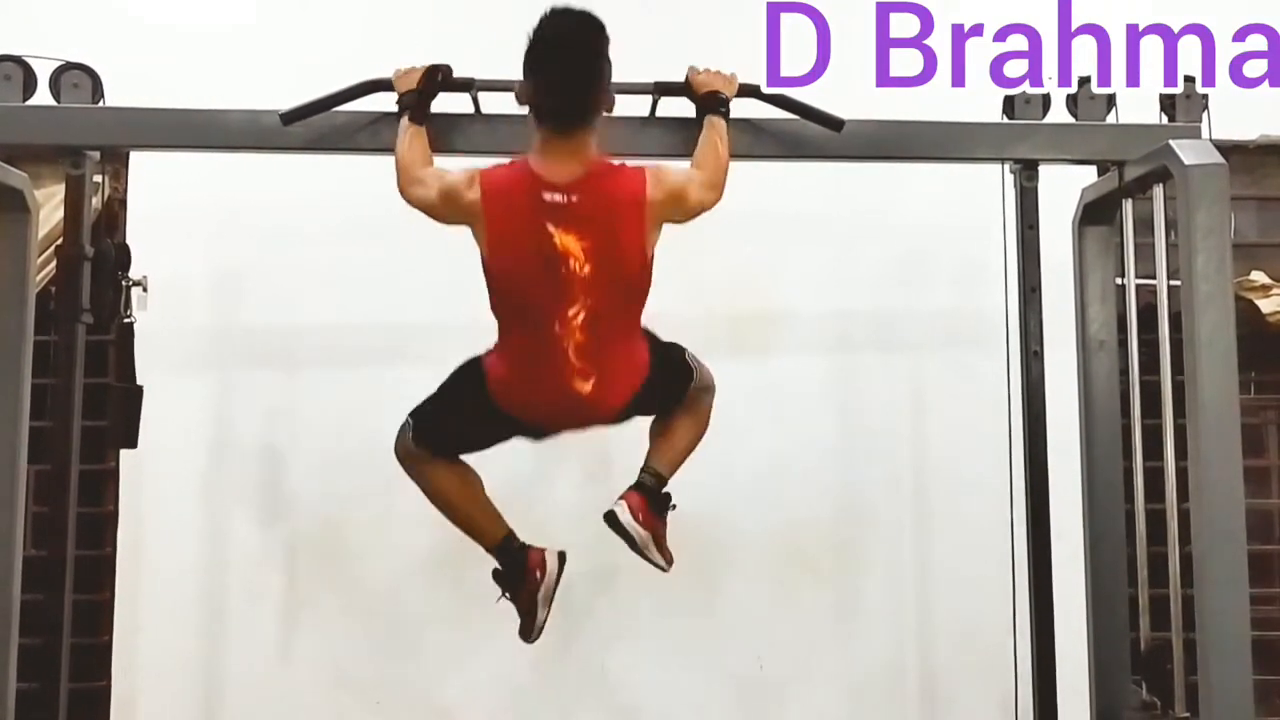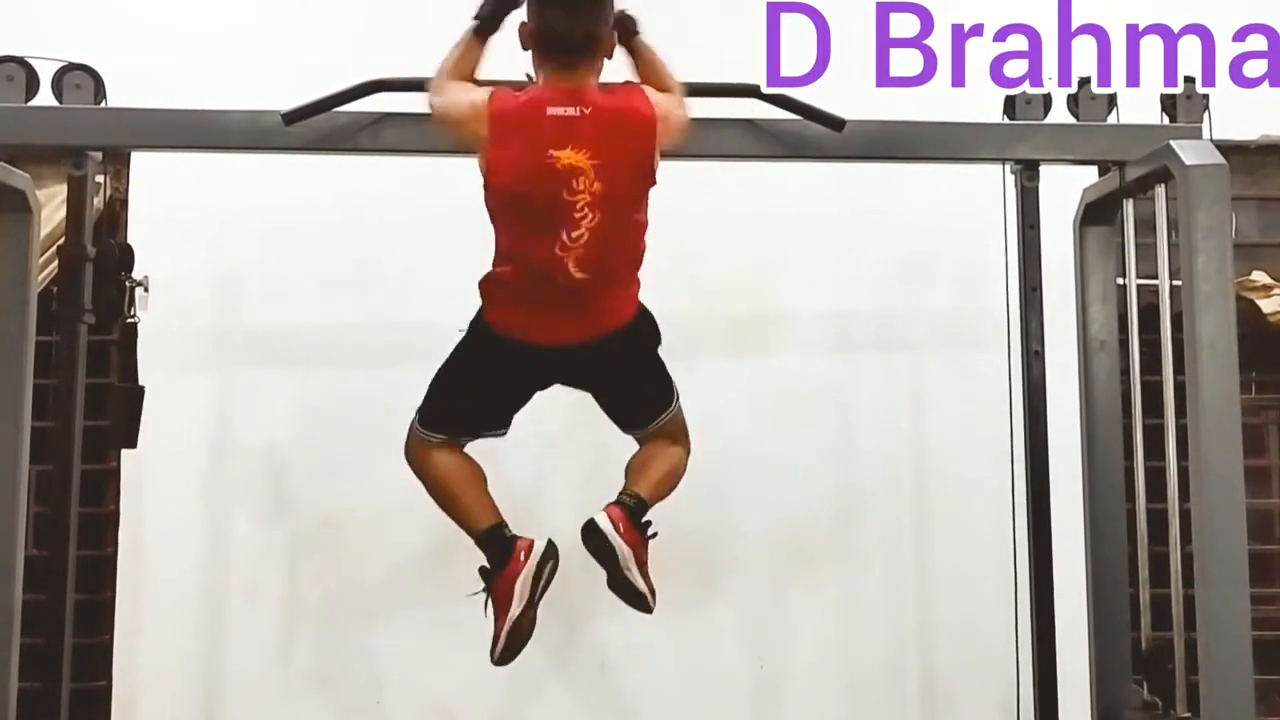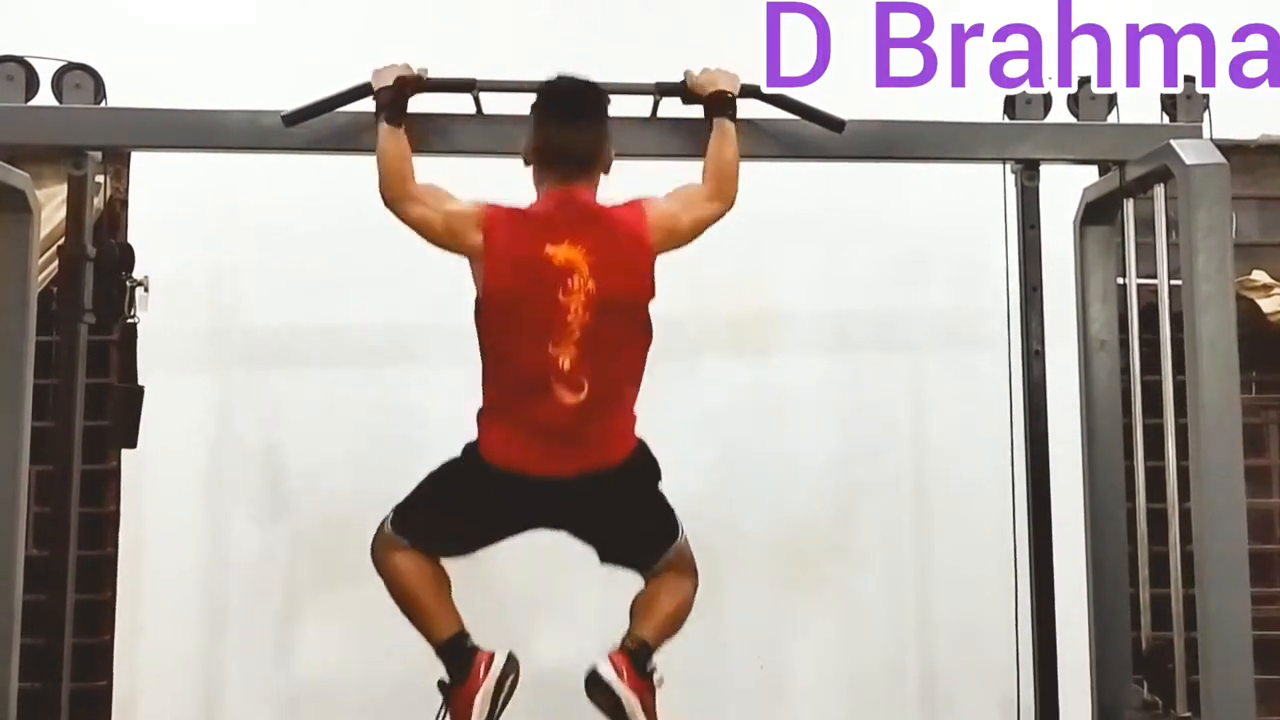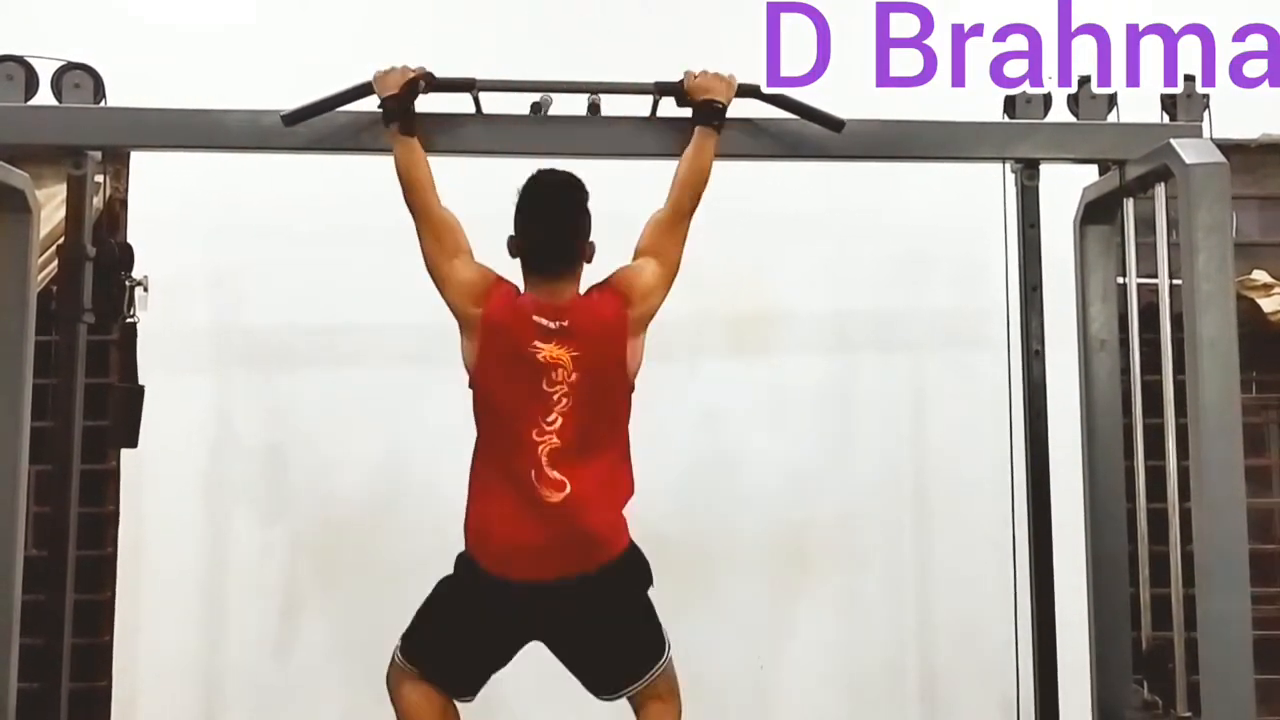
dt=0.2s
person 1, frame 1
left shoulder: (485, 197)
right shoulder: (647, 197)
left elbow: (414, 180)
right elbow: (710, 181)
left wrist: (413, 106)
right wrist: (715, 104)
left hip: (515, 396)
right hip: (622, 384)
left knee: (418, 445)
right knee: (697, 387)
left ankle: (519, 561)
right ankle: (646, 498)
person 1, frame 2
left shoulder: (488, 115)
right shoulder: (647, 116)
left elbow: (441, 89)
left hip: (511, 333)
right hip: (614, 331)
left knee: (429, 443)
right knee: (670, 439)
left ankle: (506, 553)
right ankle: (627, 516)
person 1, frame 3
left shoulder: (488, 234)
right shoulder: (641, 230)
left elbow: (399, 194)
right elbow: (719, 194)
left wrist: (392, 104)
right wrist: (720, 105)
left hip: (505, 469)
right hip: (609, 471)
left knee: (396, 544)
right knee: (677, 574)
left ankle: (468, 666)
right ankle: (629, 665)
person 1, frame 4
left shoulder: (480, 314)
right shoulder: (626, 314)
left elbow: (428, 212)
right elbow: (678, 212)
left wrist: (400, 117)
right wrist: (708, 116)
left hip: (495, 572)
right hip: (600, 569)
